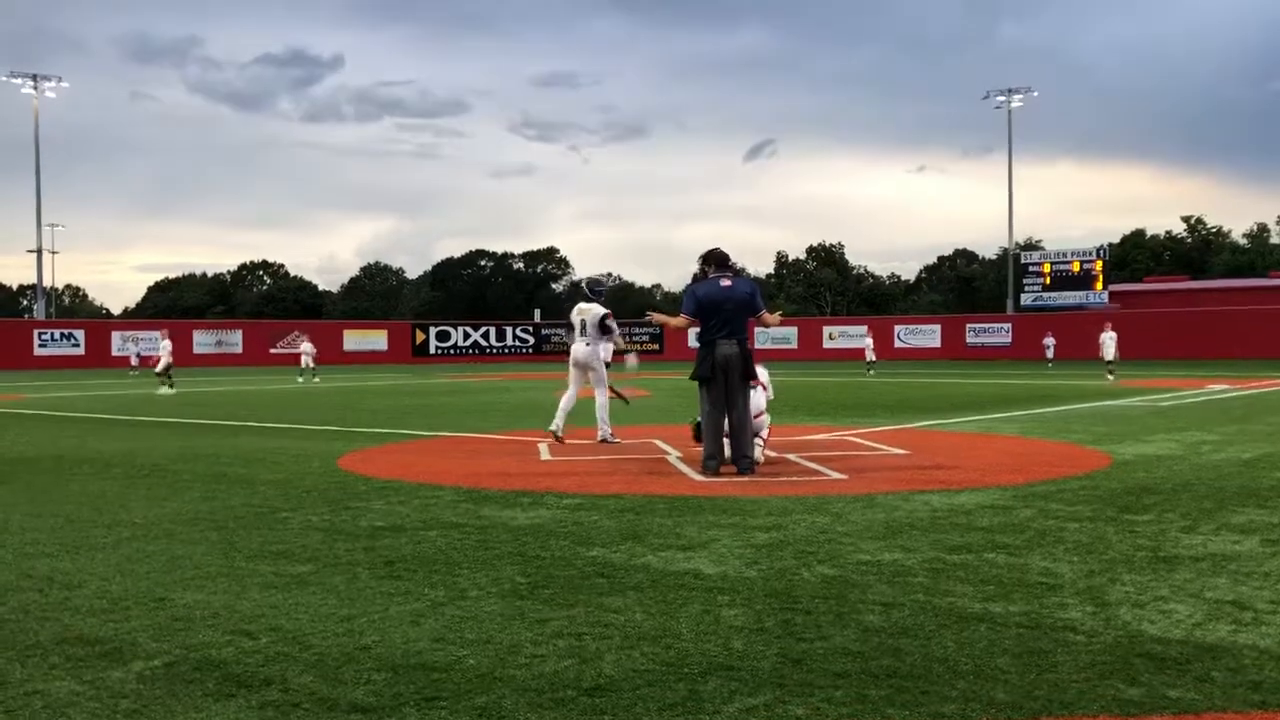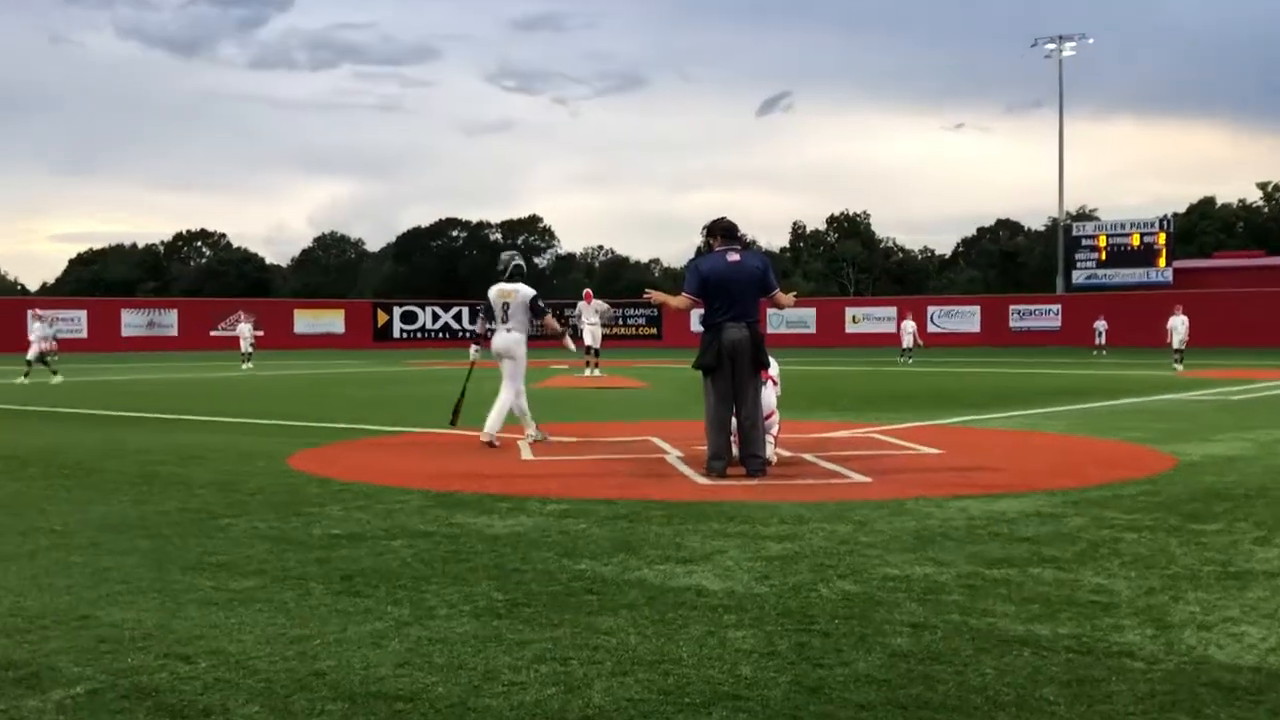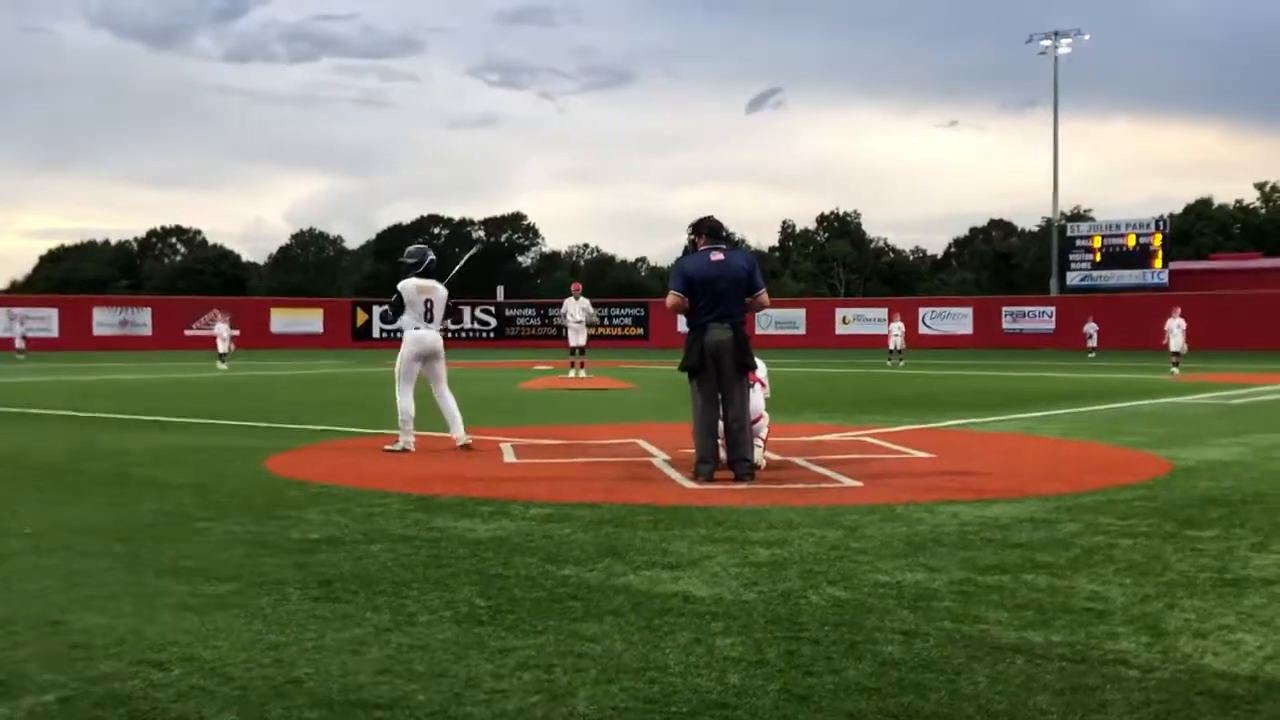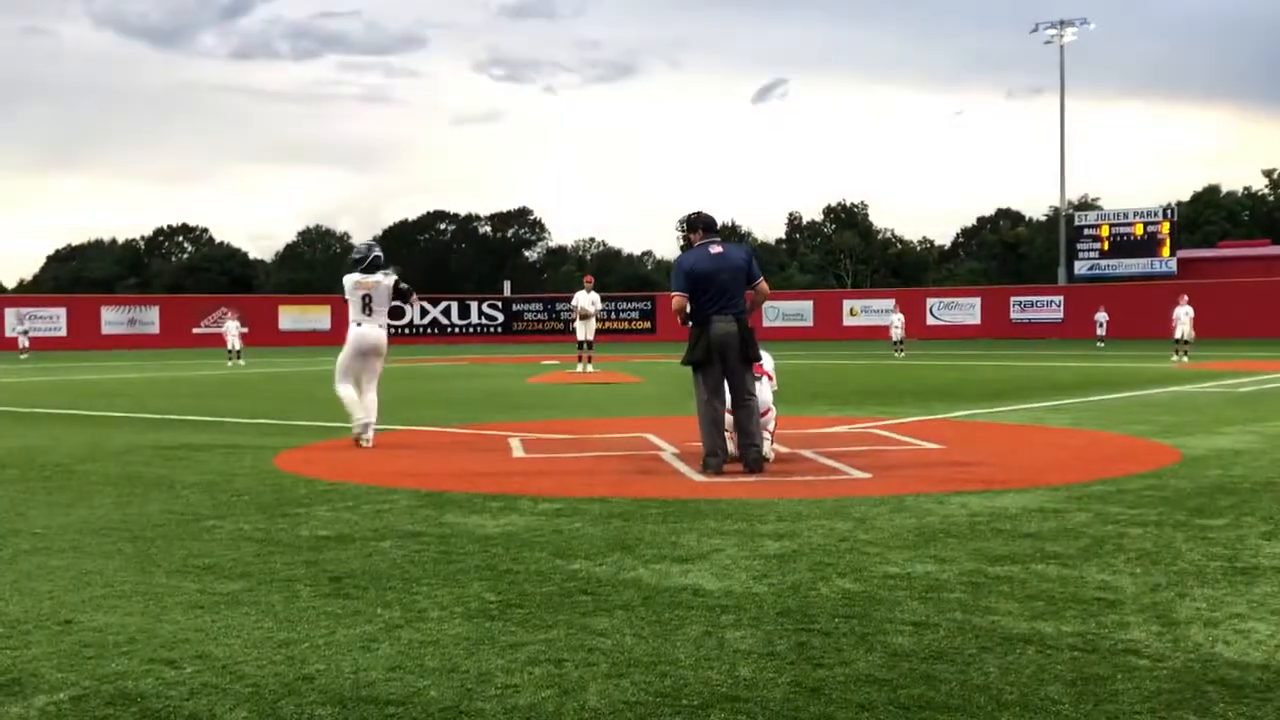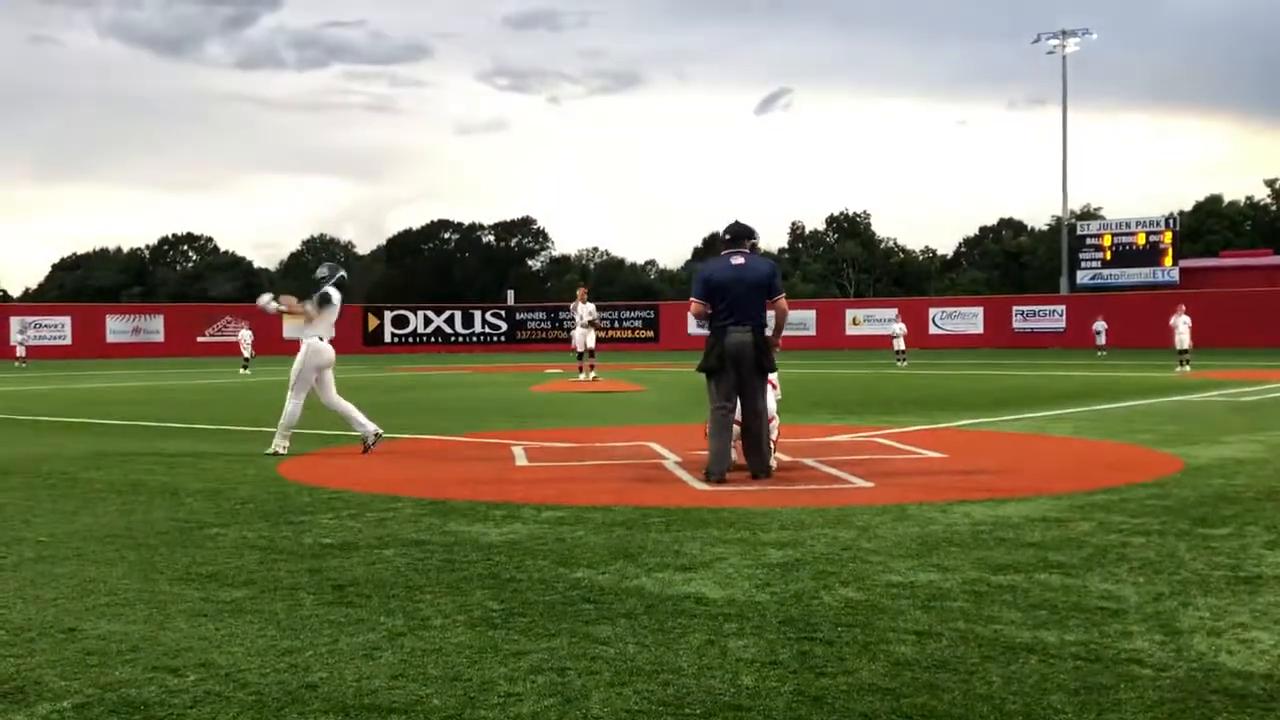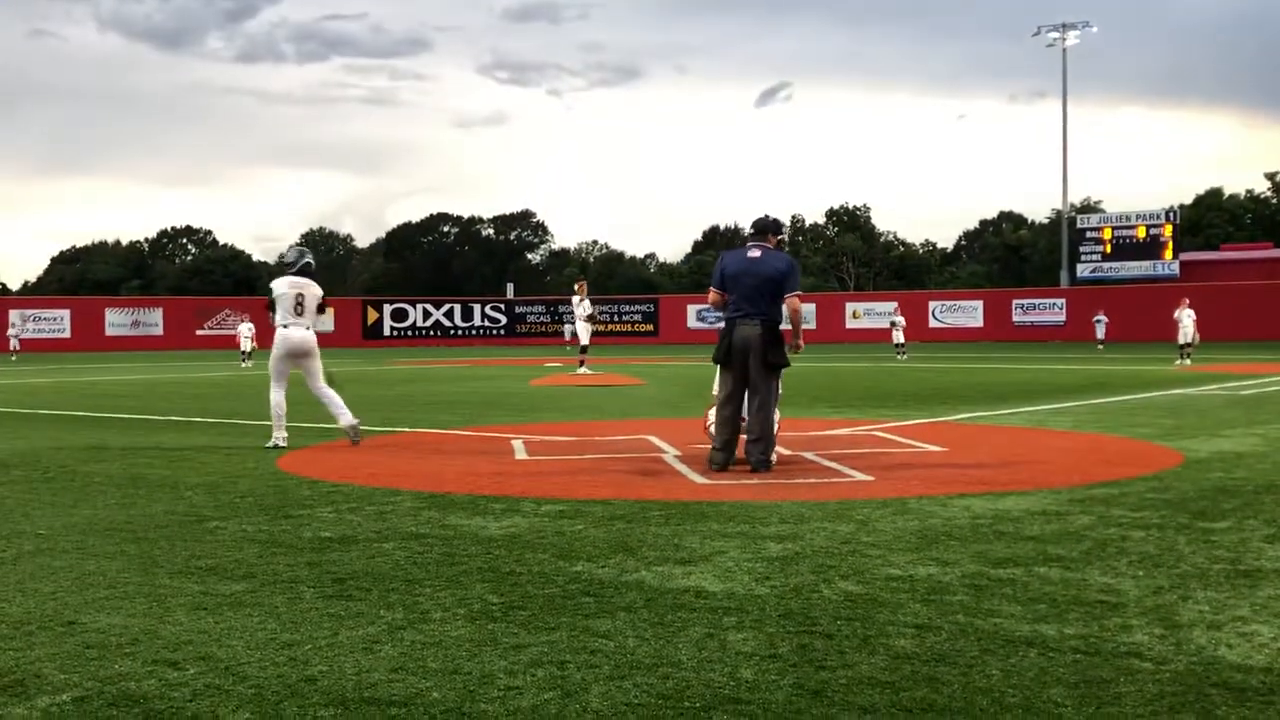
dt=0.7s
person 1, frame 1
left shoulder: (697, 289)
right shoulder: (748, 285)
left elbow: (683, 323)
right elbow: (766, 320)
left wrist: (663, 319)
right wrist: (775, 320)
left hip: (711, 354)
right hip: (738, 352)
left knee: (712, 409)
right knee: (740, 409)
left ankle: (712, 462)
right ankle: (744, 462)
person 1, frame 2
left shoulder: (701, 264)
right shoulder: (759, 261)
left elbow: (685, 303)
right elbow: (779, 301)
left wrist: (662, 298)
right wrist: (789, 300)
left hip: (717, 339)
right hip: (748, 337)
left knee: (718, 403)
right knee: (750, 402)
left ankle: (718, 462)
right ankle: (755, 462)
person 1, frame 3
left shoulder: (687, 264)
right shoulder: (745, 259)
left elbow: (673, 302)
right elbow: (763, 301)
left wrist: (690, 311)
left hip: (702, 340)
right hip: (734, 338)
left knee: (704, 406)
right knee: (737, 405)
left ankle: (705, 468)
right ankle: (743, 467)
person 1, frame 4
left shoulder: (686, 260)
right shoulder: (742, 252)
left elbow: (678, 305)
right elbow: (763, 291)
left wrist: (684, 318)
left hip: (706, 334)
right hip: (737, 330)
left knee: (710, 399)
right knee: (745, 396)
left ankle: (714, 460)
right ankle: (752, 458)
person 1, frame 5
left shoulder: (707, 269)
right shoulder: (766, 266)
left elbow: (696, 310)
right elbow: (782, 308)
right wrist: (776, 336)
left hip: (721, 342)
right hip: (754, 341)
left knee: (721, 407)
right knee: (756, 407)
left ankle: (717, 469)
right ankle: (760, 466)
person 1, frame 6
left shoulder: (726, 259)
right shoulder: (784, 262)
left elbow: (714, 300)
right elbow: (793, 306)
right wrist: (797, 336)
left hip: (734, 333)
right hip: (766, 335)
left knee: (728, 398)
right knee: (763, 399)
left ankle: (720, 457)
right ankle: (759, 458)
person 2, frame 1
left shoulder: (576, 309)
right shoulder: (601, 312)
left elbow: (571, 332)
right elbow: (612, 335)
left hip: (575, 350)
right hip: (591, 351)
left knee: (572, 390)
right knee: (601, 392)
left ankle: (557, 425)
right ankle: (604, 433)
person 2, frame 2
left shoulder: (493, 291)
right shoulder: (528, 292)
left elbow: (484, 319)
right elbow: (545, 318)
left wrist: (476, 343)
right wrist: (563, 334)
left hip: (497, 340)
right hip: (516, 341)
left knee: (516, 388)
right knee: (509, 390)
left ankle: (531, 430)
right ankle: (489, 431)
person 2, frame 3
left shoulder: (405, 286)
right shoulder: (442, 289)
left elbow: (391, 318)
left hip: (413, 339)
right hip: (435, 339)
left knee: (404, 390)
right knee: (443, 391)
left ankle: (406, 440)
right ankle: (460, 436)
person 2, frame 4
left shoulder: (349, 279)
right shoulder: (388, 280)
right elbow: (413, 299)
left hip: (358, 334)
right hip: (380, 336)
left knee: (343, 383)
right knee: (370, 387)
left ankle: (360, 421)
right ankle: (367, 435)
person 2, frame 5
left shoulder: (329, 293)
right shoulder: (326, 295)
left elbow: (308, 311)
right elbow: (301, 307)
left wrist: (277, 306)
right wrist: (275, 302)
left hip: (313, 348)
right hip: (321, 350)
left knee: (295, 397)
right knee: (331, 398)
left ankle: (280, 443)
right ankle: (369, 430)
person 2, frame 6
left shoulder: (277, 284)
right shoulder: (316, 289)
left elbow: (273, 314)
left hip: (284, 336)
right hip: (308, 337)
left knee: (277, 387)
right knee: (320, 386)
left ankle: (279, 437)
right ankle: (348, 421)
